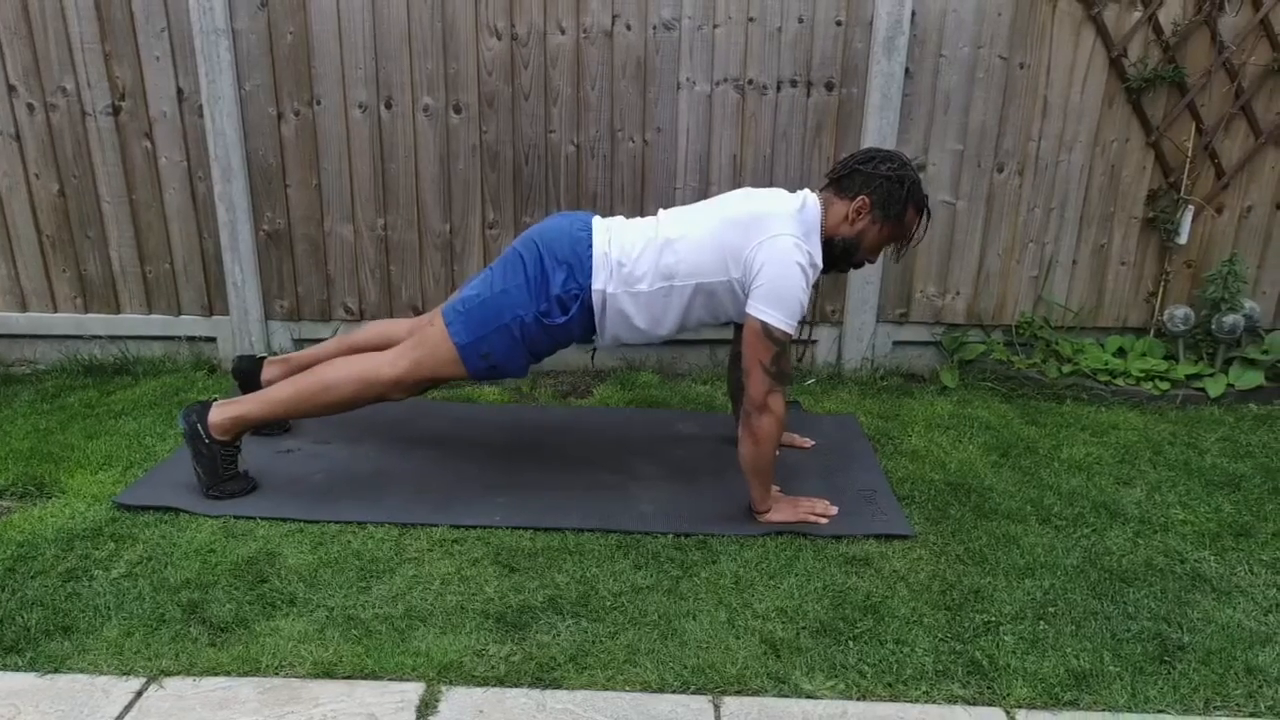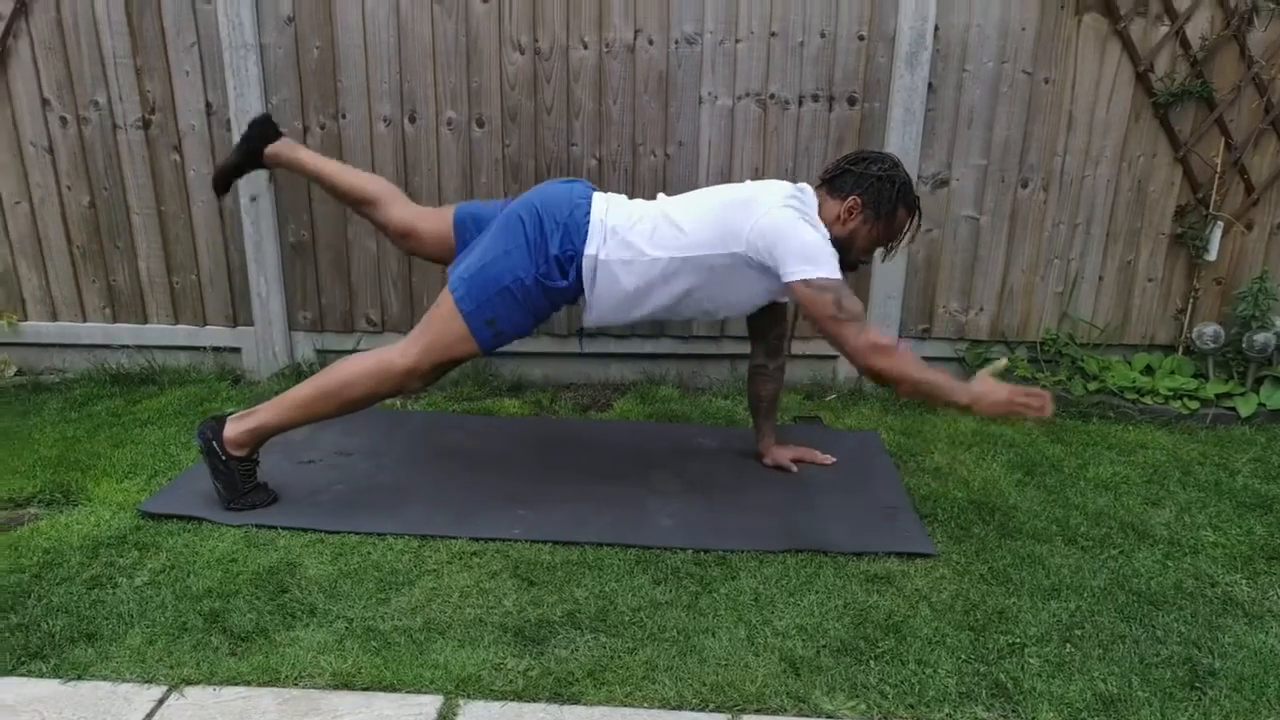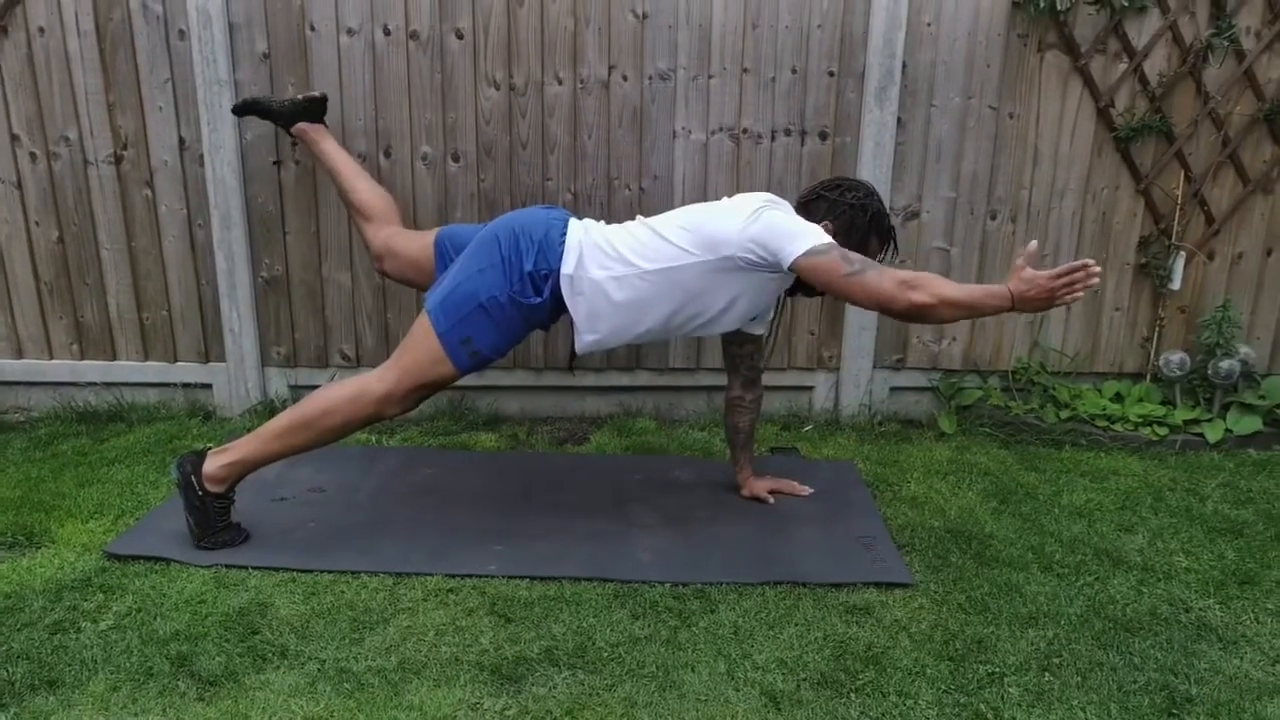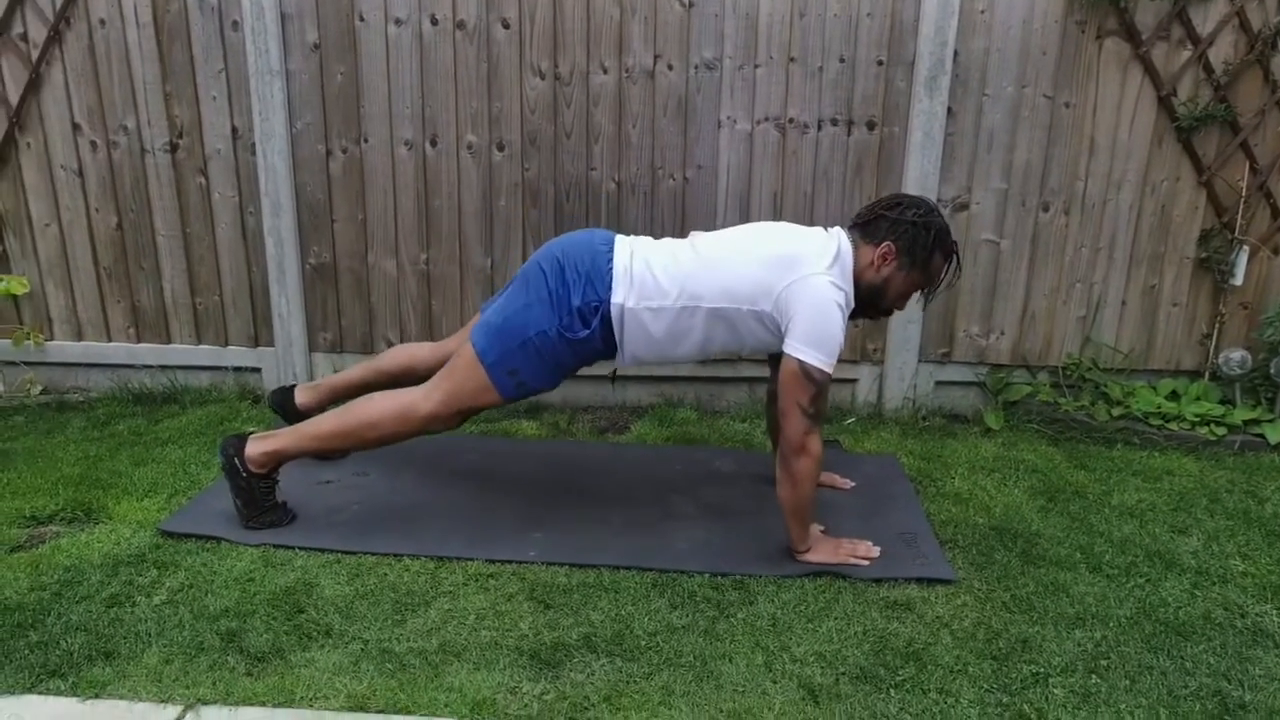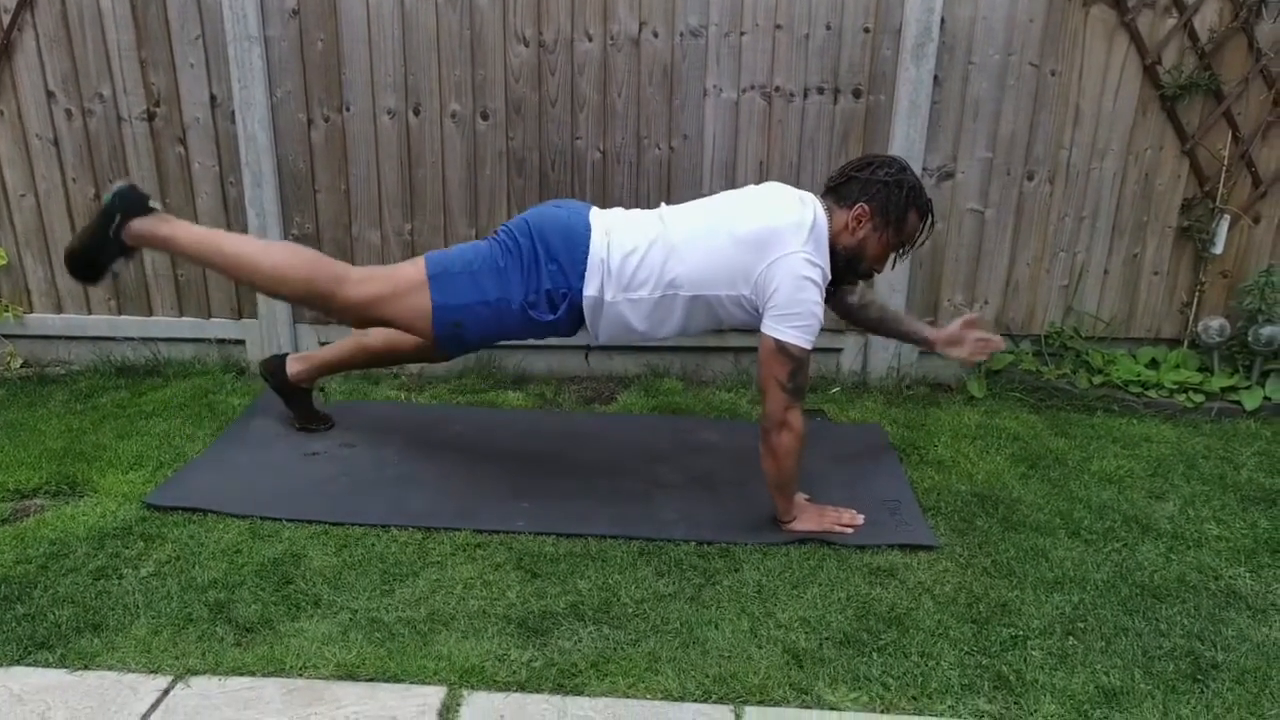
dt=1s
person 1, frame 1
left shoulder: (780, 212)
right shoulder: (790, 257)
left elbow: (743, 353)
right elbow: (763, 392)
left wrist: (756, 425)
right wrist: (766, 500)
left hip: (573, 250)
right hip: (564, 282)
left knee: (421, 336)
right knee: (405, 370)
left ankle: (270, 369)
right ankle: (221, 420)
person 1, frame 2
left shoulder: (778, 227)
right shoulder: (796, 229)
left elbow: (767, 345)
right elbow: (864, 345)
left wrist: (765, 442)
right wrist: (968, 393)
left hip: (566, 221)
right hip: (558, 242)
left knee: (404, 220)
right knee: (412, 360)
left ankle: (275, 147)
right ankle: (237, 435)
person 1, frame 3
left shoulder: (760, 277)
right shoulder: (774, 229)
left elbow: (743, 376)
right elbow: (896, 293)
left wrist: (748, 471)
right wrist: (1011, 295)
left hip: (542, 261)
right hip: (534, 261)
left knee: (390, 244)
right knee: (394, 389)
left ankle: (306, 126)
right ankle: (214, 472)
person 1, frame 4
left shoulder: (813, 253)
right shoulder: (824, 297)
left elbow: (780, 388)
right elbow: (800, 435)
left wrist: (796, 465)
right wrist: (806, 542)
left hip: (590, 269)
right hip: (583, 294)
left knee: (448, 357)
right knee: (439, 403)
left ankle: (304, 397)
right ankle: (257, 454)
person 1, frame 5
left shoulder: (793, 208)
right shoulder: (798, 273)
left elbow: (837, 289)
right elbow: (781, 413)
left wrist: (926, 334)
right wrist: (791, 511)
left hip: (562, 242)
right hip: (555, 278)
left knee: (425, 335)
right knee: (351, 295)
left ankle: (295, 373)
right ankle: (144, 225)
